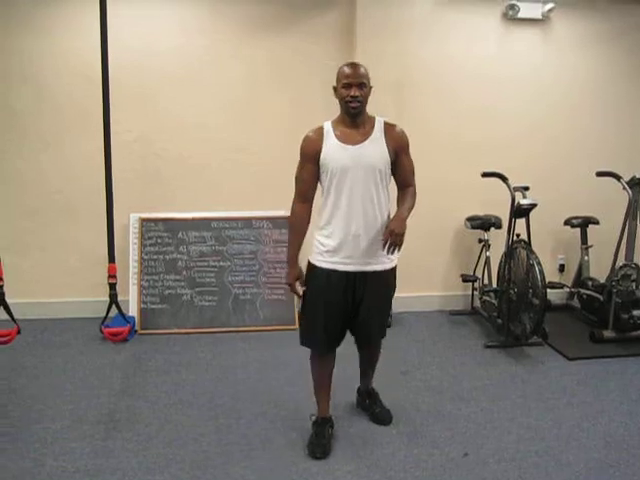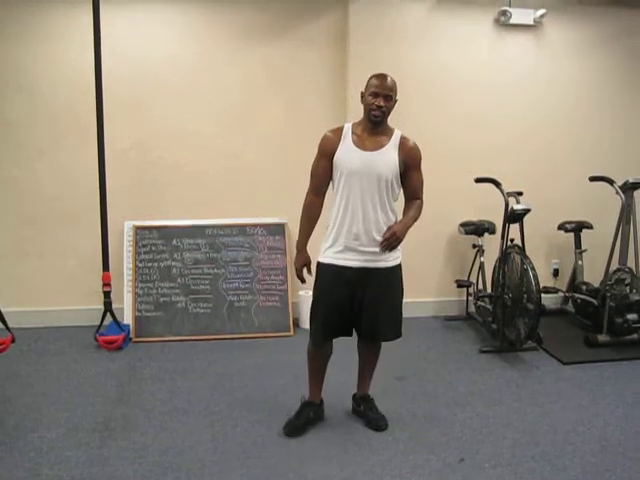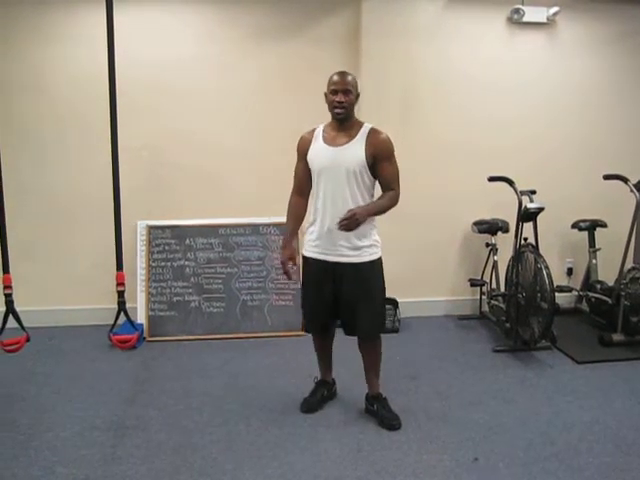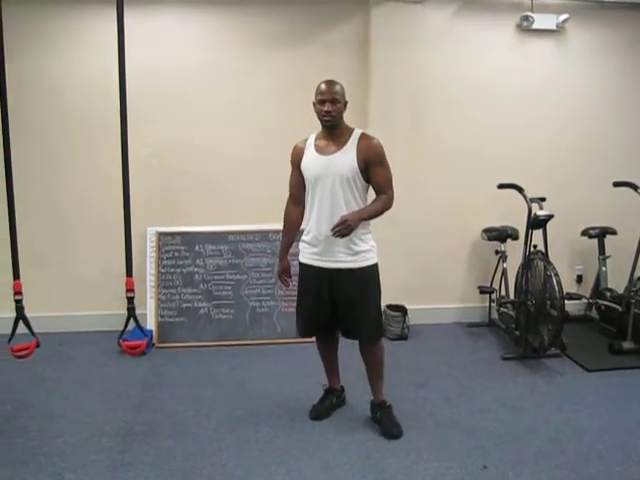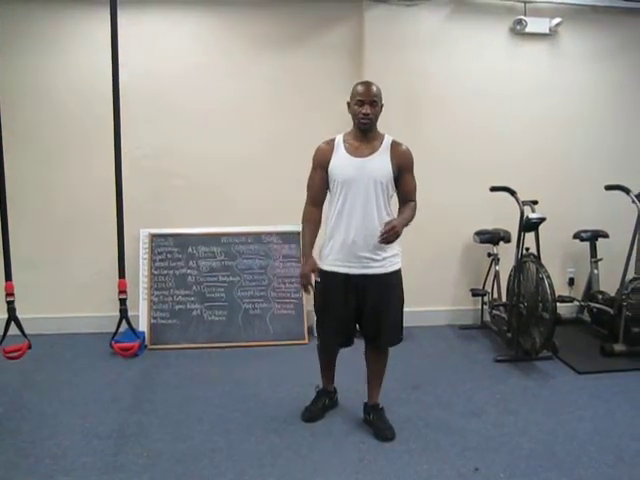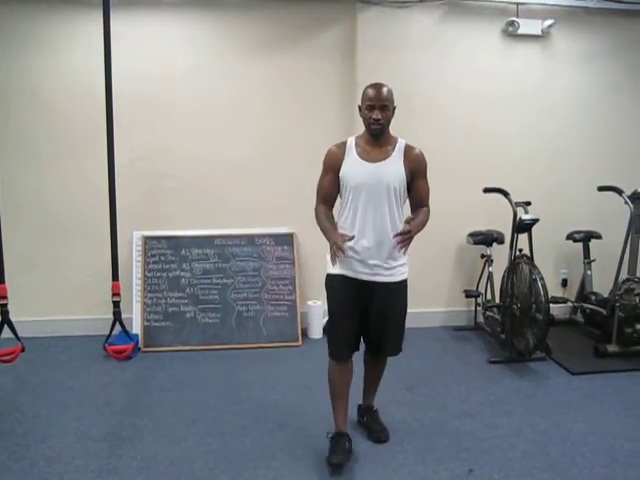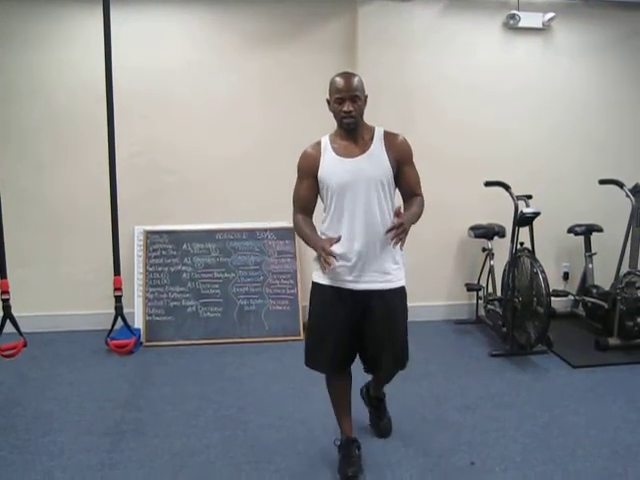
dt=0.7s
person 1, frame 1
left shoulder: (393, 136)
right shoulder: (315, 140)
left elbow: (407, 187)
right elbow: (302, 202)
left wrist: (401, 216)
right wrist: (292, 261)
left hip: (377, 260)
right hip: (328, 261)
left knee: (371, 335)
right knee: (321, 342)
left ankle: (366, 391)
right ankle: (323, 419)
person 1, frame 2
left shoulder: (406, 149)
right shoulder: (333, 140)
left elbow: (415, 198)
right elbow: (315, 195)
left wrist: (404, 224)
right wrist: (301, 247)
left hip: (382, 261)
right hip: (336, 257)
left knee: (373, 334)
right knee: (321, 334)
left ankle: (362, 398)
right ankle: (313, 404)
person 1, frame 3
left shoulder: (376, 141)
right shoulder: (308, 141)
left elbow: (393, 192)
right elbow: (299, 195)
left wrist: (366, 211)
right wrist: (288, 244)
left hip: (361, 254)
right hip: (317, 252)
left knee: (368, 328)
right knee: (319, 322)
left ankle: (374, 395)
right ankle: (326, 382)
person 1, frame 4
left shoulder: (368, 146)
right shoulder: (301, 150)
left elbow: (386, 196)
right elbow: (295, 204)
left wrist: (358, 216)
right wrist: (284, 253)
left hip: (357, 259)
right hip: (314, 259)
left knee: (368, 333)
right knee: (322, 328)
left ankle: (380, 402)
right ankle: (334, 389)
person 1, frame 5
left shoulder: (399, 153)
right shoulder: (327, 151)
left elbow: (410, 201)
right elbow: (313, 206)
left wrist: (401, 222)
right wrist: (307, 255)
left hip: (382, 266)
right hip: (335, 265)
left knee: (379, 339)
right knee: (329, 336)
left ankle: (373, 406)
right ankle: (327, 392)
person 1, frame 6
left shoulder: (412, 157)
right shoulder: (338, 154)
left elbow: (422, 206)
right elbow: (323, 204)
left wrist: (414, 227)
right wrist: (331, 235)
left hip: (390, 271)
right hip: (345, 269)
left knee: (380, 347)
right knee: (340, 350)
left ankle: (368, 408)
right ankle: (340, 433)
person 1, frame 7
left shoulder: (394, 146)
right shoulder: (313, 155)
left elbow: (415, 196)
right elbow: (301, 214)
left wrist: (407, 218)
right wrist: (316, 242)
left hip: (385, 276)
right hip: (333, 278)
left knee: (390, 358)
right knee: (335, 362)
left ankle: (375, 393)
right ankle: (348, 440)
